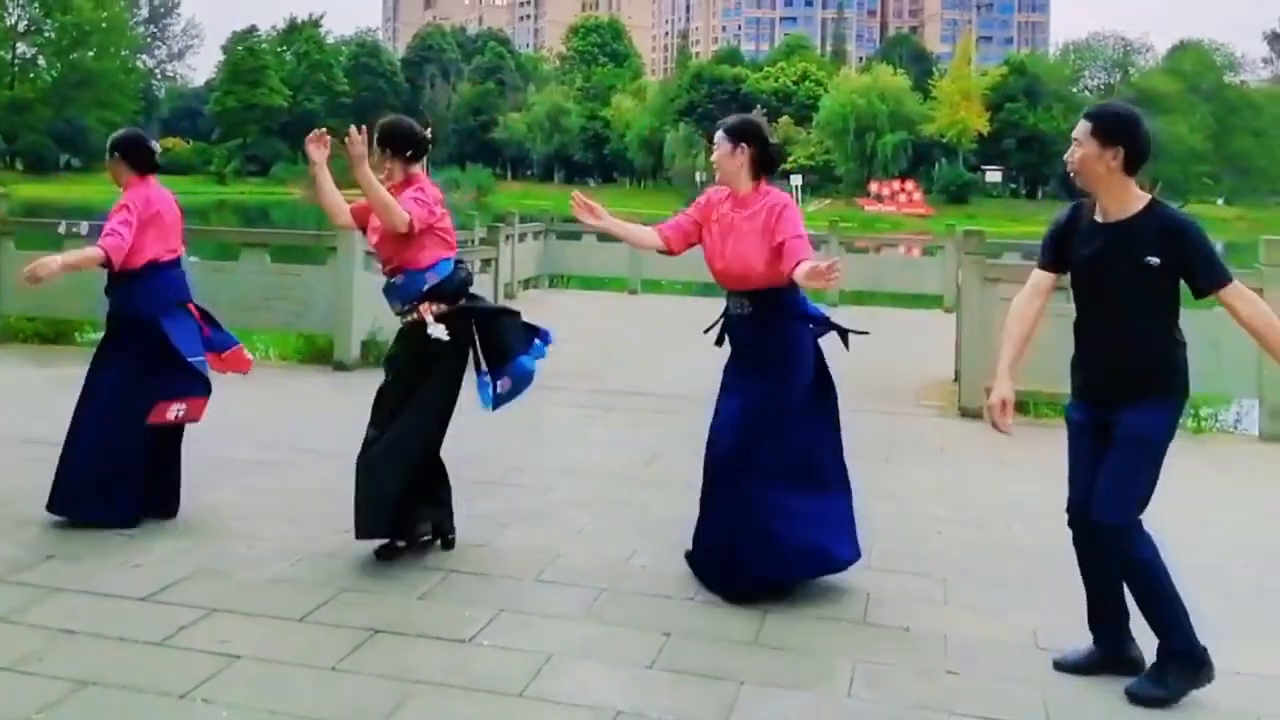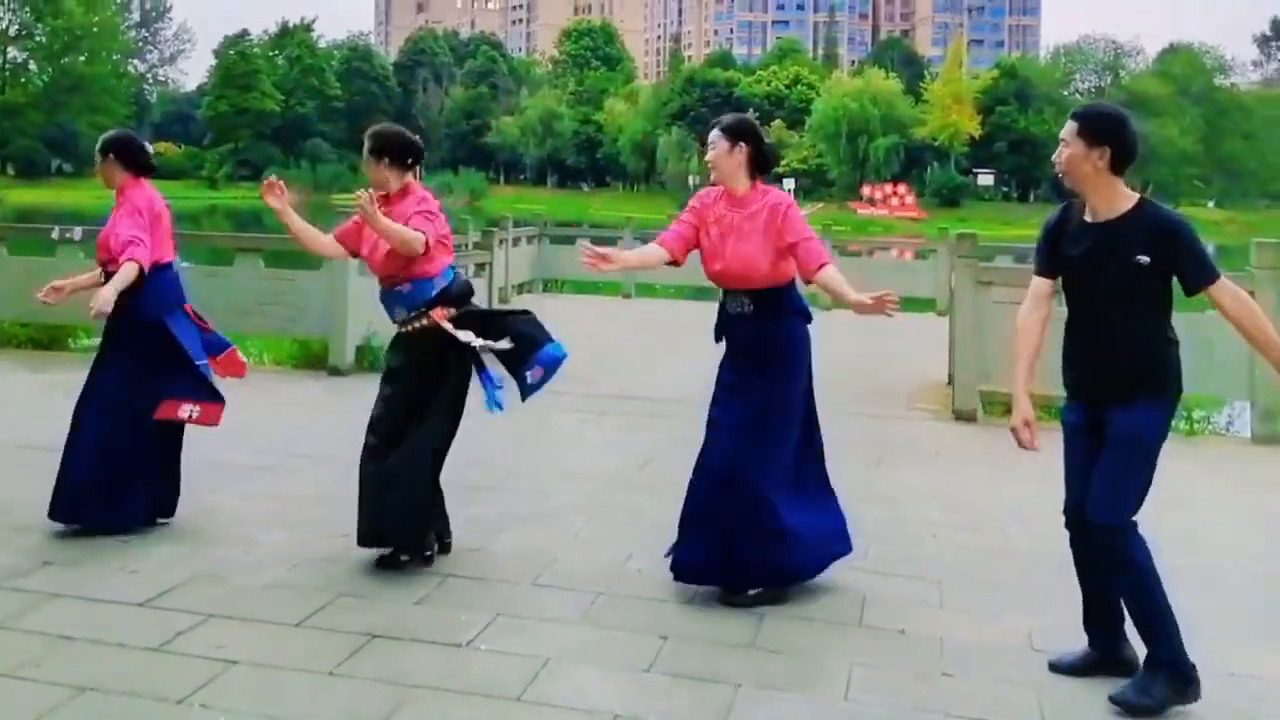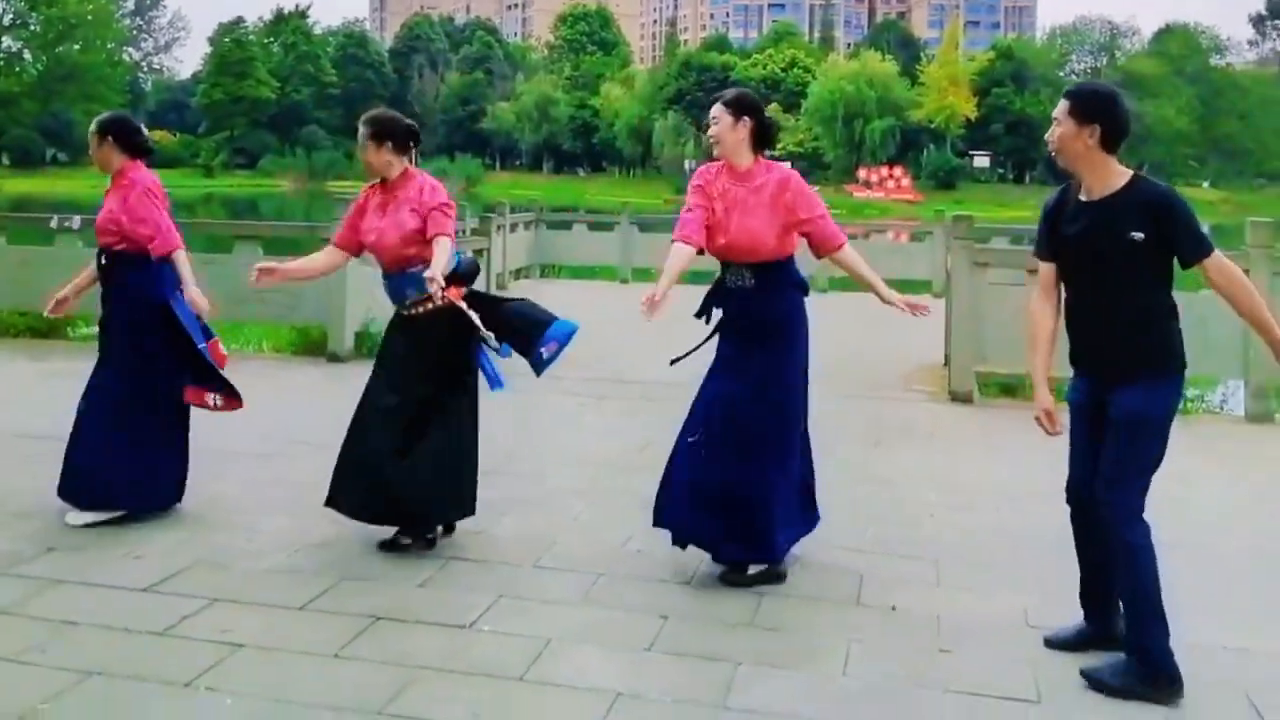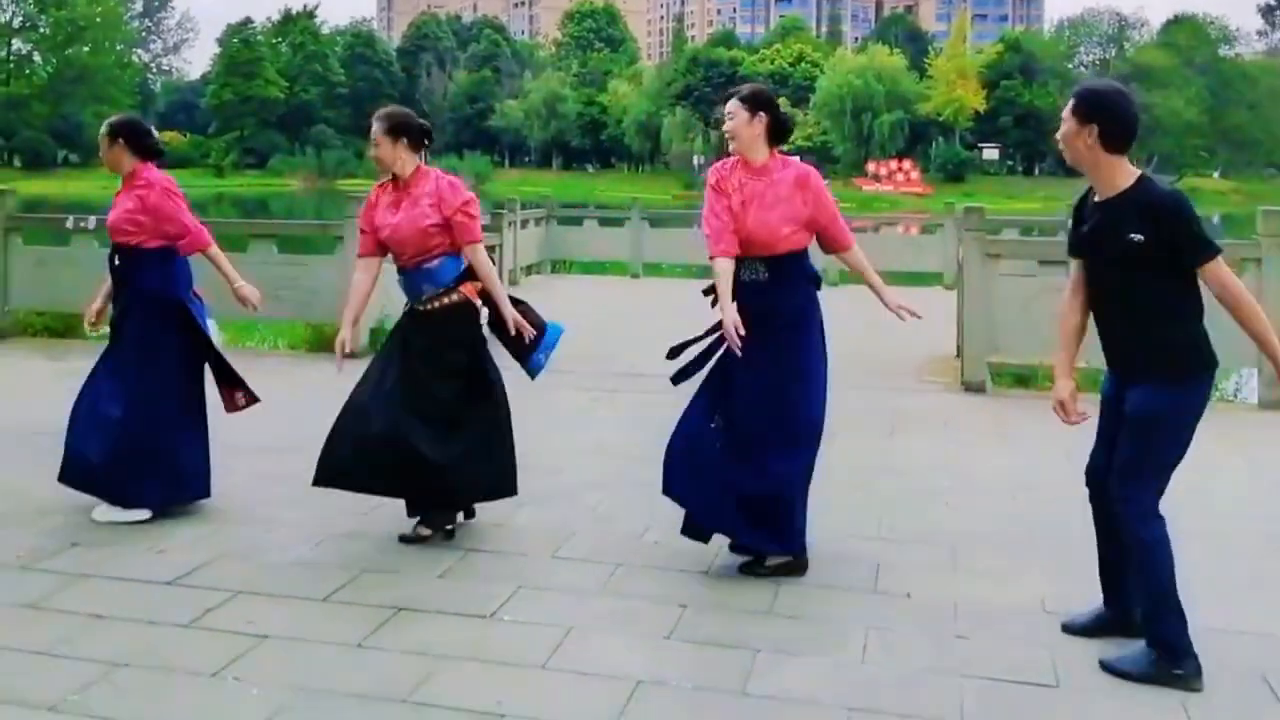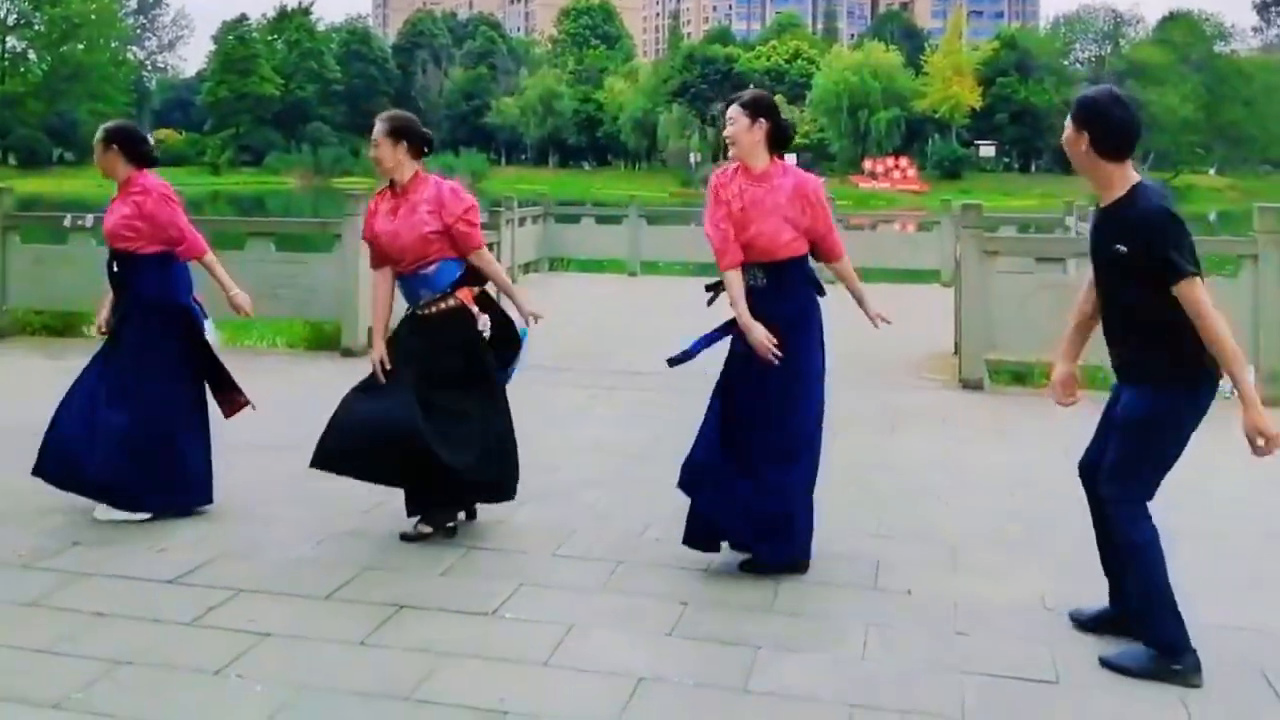
dt=0.1s
person 1, frame 1
left shoulder: (1170, 230)
right shoulder: (1071, 227)
right elbow: (1032, 295)
right wrist: (1003, 377)
left hip: (1149, 399)
right hip: (1088, 397)
left knee: (1113, 518)
right knee: (1083, 516)
left ankle: (1185, 653)
right ankle: (1111, 643)
person 1, frame 2
left shoulder: (1161, 228)
right shoulder: (1062, 228)
left elbow: (1231, 300)
right elbow: (1036, 305)
right wrist: (1022, 393)
left hip: (1144, 399)
right hip: (1084, 397)
left knee: (1110, 519)
right knee: (1081, 517)
left ankle: (1171, 667)
right ankle: (1108, 644)
person 1, frame 3
left shoulder: (1157, 204)
right shoulder: (1061, 209)
left elbow: (1224, 277)
right elbow: (1045, 294)
right wrist: (1042, 382)
left hip: (1148, 380)
right hip: (1092, 379)
left knee: (1117, 504)
right knee: (1085, 495)
left ankle: (1154, 665)
right ankle: (1103, 620)
person 1, frame 4
left shoulder: (1163, 205)
right shoulder: (1088, 208)
left elbow: (1225, 285)
right elbow: (1078, 292)
right wrist: (1062, 372)
left hip: (1173, 378)
right hip: (1125, 374)
left knee: (1132, 499)
right knee: (1102, 482)
left ankle: (1173, 654)
right ankle: (1122, 606)
person 1, frame 5
left shoulder: (1148, 216)
right shoulder: (1108, 212)
left elbow: (1203, 309)
right elbow: (1097, 288)
right wrist: (1066, 356)
left hip: (1172, 381)
right hip: (1158, 375)
left knee: (1121, 497)
right knee: (1099, 471)
left ankle: (1171, 649)
right ankle: (1128, 606)
person 2, frame 1
left shoulder: (778, 205)
right shoulder: (714, 204)
left elbow: (799, 264)
right elbow: (664, 238)
left wrist: (812, 275)
right wrist: (605, 221)
left hip: (783, 342)
right hip: (746, 340)
left knee: (750, 454)
right knee: (743, 451)
left ankle: (771, 569)
person 2, frame 2
left shoulder: (777, 205)
right shoulder: (705, 204)
left elbow: (816, 263)
right elbow: (668, 247)
left wrist: (856, 300)
right wrist: (619, 260)
left hip: (778, 339)
right hip: (743, 340)
left knee: (754, 457)
right knee: (730, 451)
left ankle: (767, 572)
right ankle: (748, 561)
person 2, frame 3
left shoulder: (784, 183)
right shoulder: (705, 180)
left elbow: (832, 244)
right elbow: (689, 238)
left wrist: (885, 293)
right wrist: (664, 284)
left hip: (778, 315)
right hip: (735, 313)
left knee: (767, 429)
right knee: (724, 421)
left ankle: (763, 551)
right ankle: (741, 537)
person 2, frame 4
left shoulder: (800, 177)
right shoulder: (721, 175)
left elbow: (840, 241)
right elbow: (720, 246)
left wrist: (883, 294)
right wrist: (727, 307)
left hip: (791, 308)
right hip: (747, 309)
left knee: (782, 422)
right knee: (740, 415)
left ankle: (786, 545)
right ankle: (757, 527)
person 2, frame 5
left shoulder: (802, 186)
right shoulder: (722, 182)
left elbow: (833, 251)
right elbow: (727, 256)
left wrist: (865, 303)
right wrist: (744, 319)
left hip: (793, 311)
right hip: (750, 316)
left knee: (784, 430)
right knee: (735, 422)
left ankle: (785, 548)
right ankle: (751, 529)
person 3, frame 1
left shoulder: (419, 194)
right shoulder: (390, 195)
left elbow: (398, 223)
right elbow: (344, 216)
left wrist: (360, 168)
right wrist: (319, 164)
left hip: (439, 323)
right hip: (425, 325)
left knee: (398, 428)
right knee: (412, 427)
left ankle: (409, 525)
right ankle: (436, 522)
person 3, frame 2
left shoulder: (421, 204)
right shoulder: (374, 213)
left elbow: (415, 246)
right elbow: (330, 246)
left wrist: (375, 220)
right wrist: (284, 211)
left hip: (442, 330)
right hip: (417, 334)
left knee: (405, 436)
right knee: (400, 433)
left ankle: (416, 539)
right ankle: (428, 532)
person 3, frame 3
left shoulder: (428, 191)
right shoulder: (366, 203)
left elbow: (444, 246)
right elbow: (334, 256)
left wrist: (435, 274)
right wrist: (282, 271)
left hip: (443, 317)
right hip: (408, 320)
left knee: (418, 418)
right knee: (391, 416)
left ankle: (422, 521)
right ankle: (430, 514)
person 3, frame 4
left shoulder: (447, 188)
right shoulder: (378, 200)
left elbow: (475, 252)
right elbow: (367, 267)
left wrist: (504, 305)
right wrist: (348, 325)
left hip: (457, 312)
right hip: (420, 315)
left knee: (445, 409)
right knee: (395, 405)
left ankle: (440, 510)
right ankle: (444, 503)
person 3, frame 5
left shoulder: (444, 194)
right shoulder: (378, 206)
left elbow: (479, 255)
right elbow: (384, 277)
left wrist: (518, 299)
right wrist: (378, 339)
left hip: (457, 315)
right hip: (422, 318)
left knee: (438, 410)
left ankle: (441, 510)
right ankle: (452, 500)
person 4, frame 1
left shoulder: (132, 200)
right shoulder: (162, 197)
left elbow: (110, 249)
left wrist: (60, 263)
right wrist: (74, 263)
left hip: (142, 311)
right hip: (163, 307)
left knee: (114, 405)
right knee: (153, 403)
left ankle: (98, 501)
right ankle: (154, 499)
person 4, frame 2
left shoulder: (133, 201)
right shoulder: (142, 197)
left elbow: (135, 257)
left wrist: (112, 291)
right wrist: (71, 286)
left hip: (143, 315)
right hip: (153, 311)
left knee: (115, 408)
right knee: (155, 406)
left ankle: (100, 508)
right ankle: (151, 502)
person 4, frame 3
left shoulder: (138, 185)
right shoulder: (121, 185)
left elbow: (166, 241)
right elbow: (111, 253)
left wrist: (189, 285)
right wrist: (71, 289)
left hip: (144, 301)
right hip: (130, 301)
left knee: (123, 394)
right knee: (149, 395)
left ankle: (110, 497)
right ankle: (149, 489)
person 4, frame 4
left shoulder: (155, 186)
right shoulder: (131, 189)
left elbow: (196, 237)
right elbow: (125, 254)
left wrist: (236, 282)
right wrist: (103, 299)
left hip: (160, 299)
right hip: (142, 300)
left knee: (148, 393)
right knee: (163, 393)
left ankle: (136, 494)
right ankle: (169, 486)
person 4, frame 5
left shoulder: (151, 191)
right shoulder: (124, 196)
left elbow: (193, 242)
right elbow: (123, 265)
left wrist: (229, 288)
right wrist: (108, 308)
left hip: (161, 308)
right hip: (144, 308)
left knee: (147, 395)
right knee: (125, 392)
left ankle: (139, 496)
right ankle: (136, 490)
